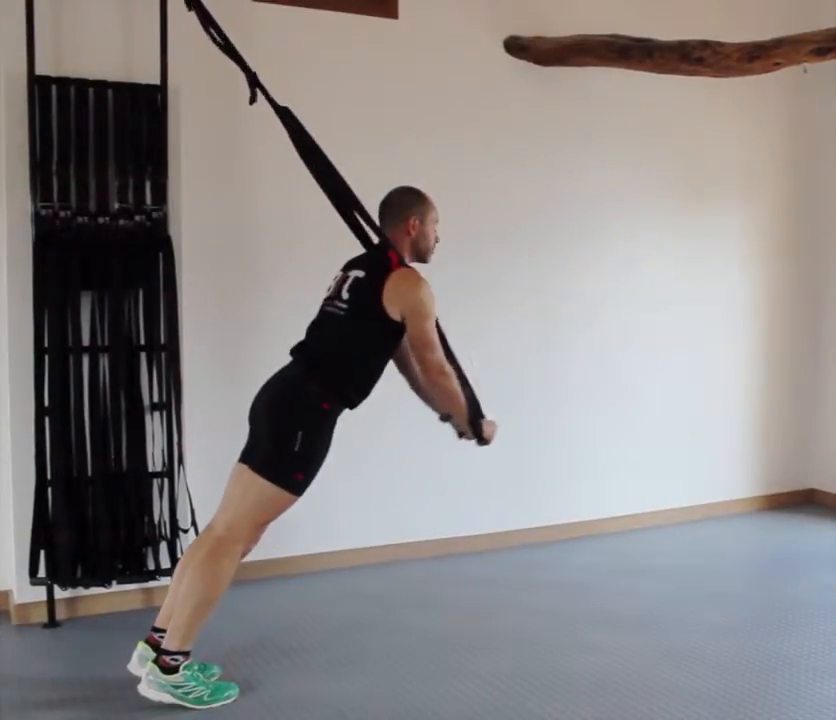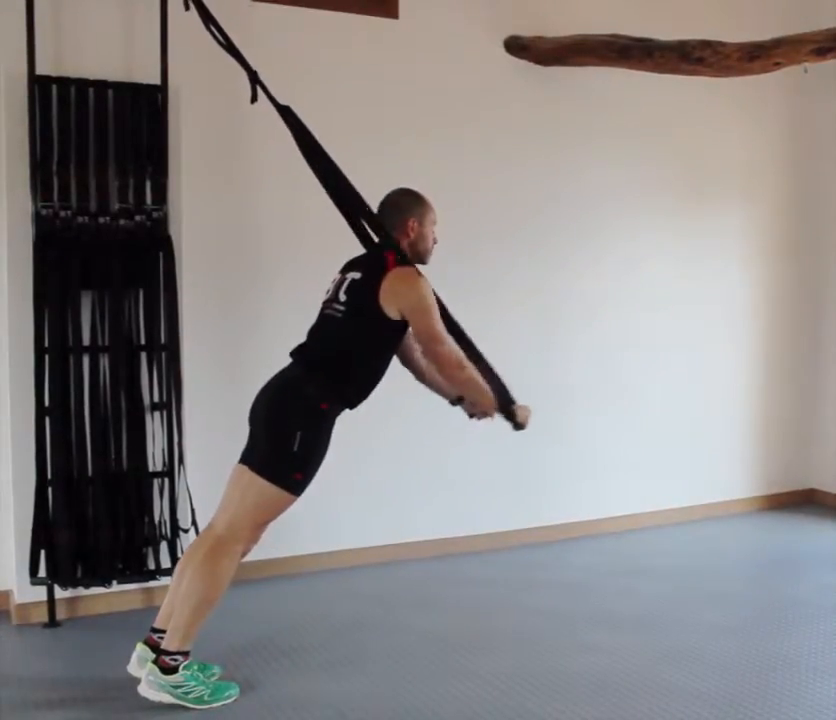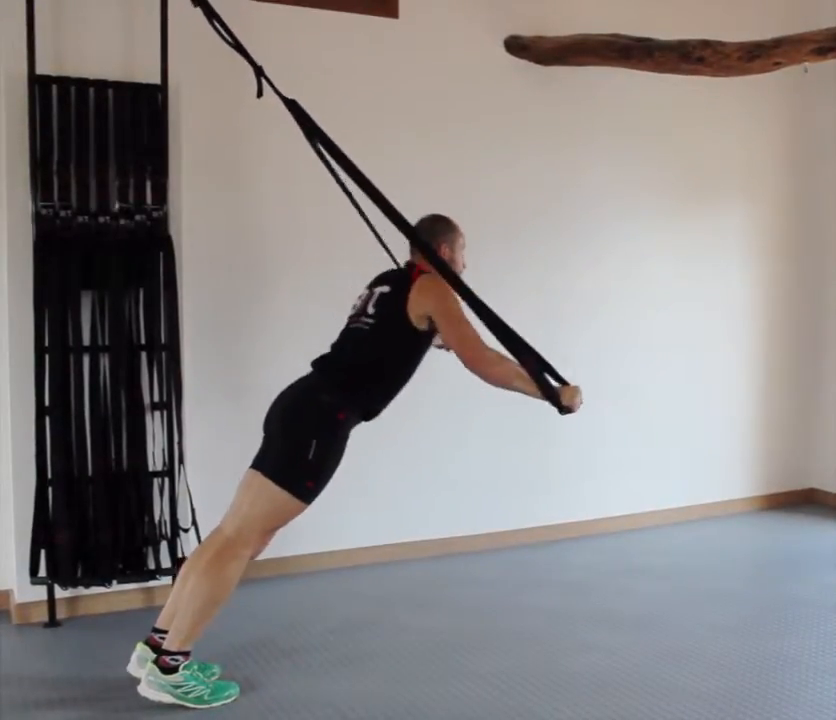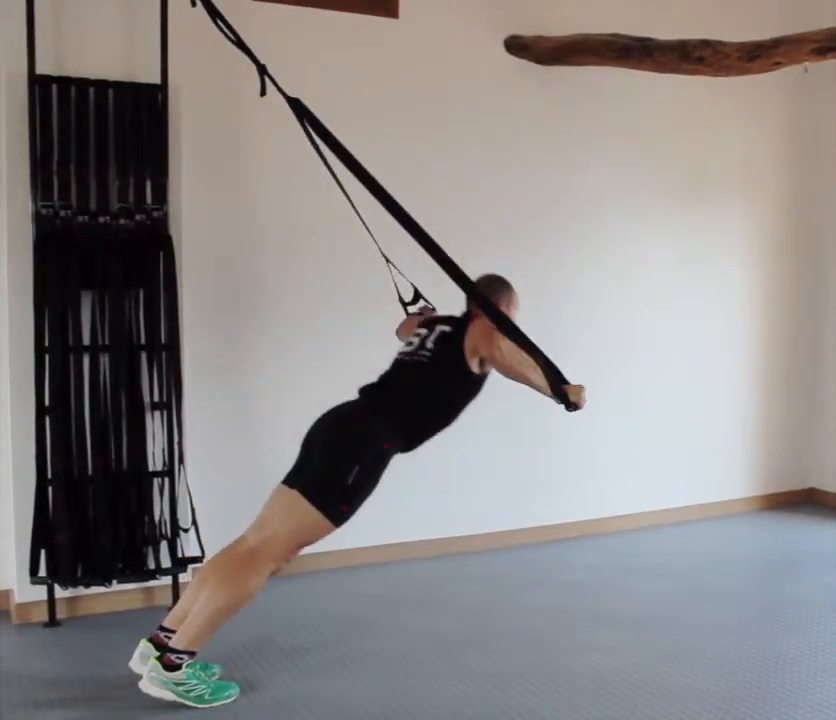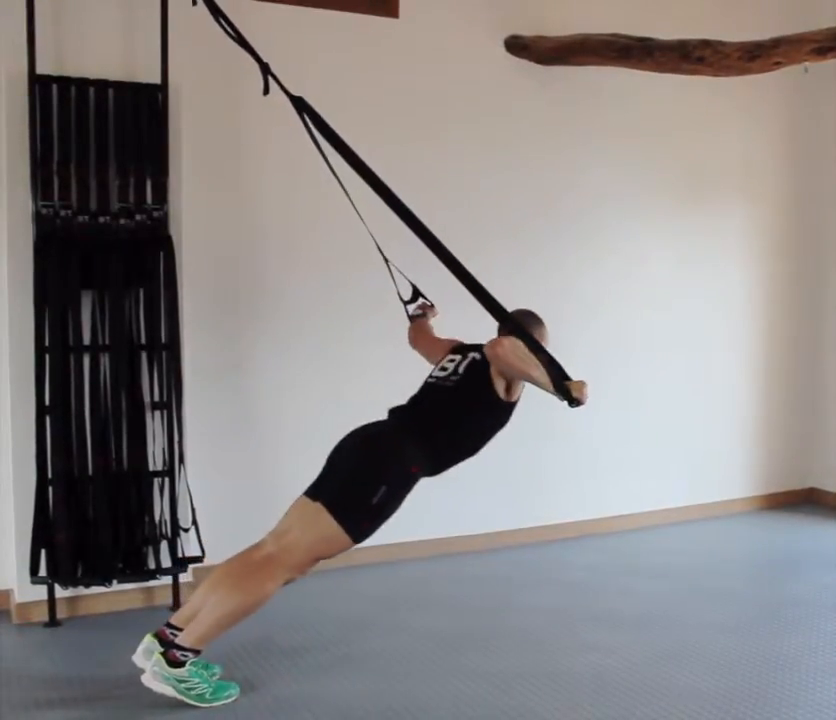
dt=0.4s
person 1, frame 1
left shoulder: (361, 270)
right shoulder: (408, 284)
left elbow: (405, 359)
right elbow: (434, 370)
left wrist: (444, 411)
right wrist: (470, 424)
left hip: (287, 397)
right hip: (304, 413)
left knee: (229, 531)
right knee: (234, 535)
left ankle: (157, 646)
right ankle: (169, 666)
person 1, frame 2
left shoulder: (361, 270)
right shoulder: (407, 282)
left elbow: (411, 353)
right elbow: (448, 361)
left wrist: (459, 399)
right wrist: (503, 410)
left hip: (288, 398)
right hip: (304, 411)
left knee: (227, 530)
right knee: (233, 534)
left ankle: (157, 645)
right ankle: (169, 666)
person 1, frame 3
left shoulder: (390, 283)
right shoulder: (433, 289)
right elbow: (480, 359)
left wrist: (439, 337)
right wrist: (554, 394)
left hip: (303, 406)
right hip: (321, 420)
left knee: (237, 534)
right knee: (242, 538)
left ankle: (157, 645)
right ankle: (169, 666)
person 1, frame 4
left shoulder: (436, 326)
right shoulder: (483, 332)
right elbow: (504, 356)
right wrist: (563, 391)
left hip: (342, 428)
right hip: (362, 446)
left knee: (260, 544)
right knee: (268, 550)
left ankle: (161, 642)
right ankle: (174, 662)
person 1, frame 5
left shoulder: (460, 353)
right shoulder: (506, 365)
left elbow: (419, 338)
right elbow: (501, 349)
left wrist: (420, 316)
right wrist: (560, 386)
left hip: (368, 446)
right hip: (389, 464)
left knee: (275, 550)
right knee: (283, 559)
left ankle: (166, 638)
right ankle: (178, 658)
